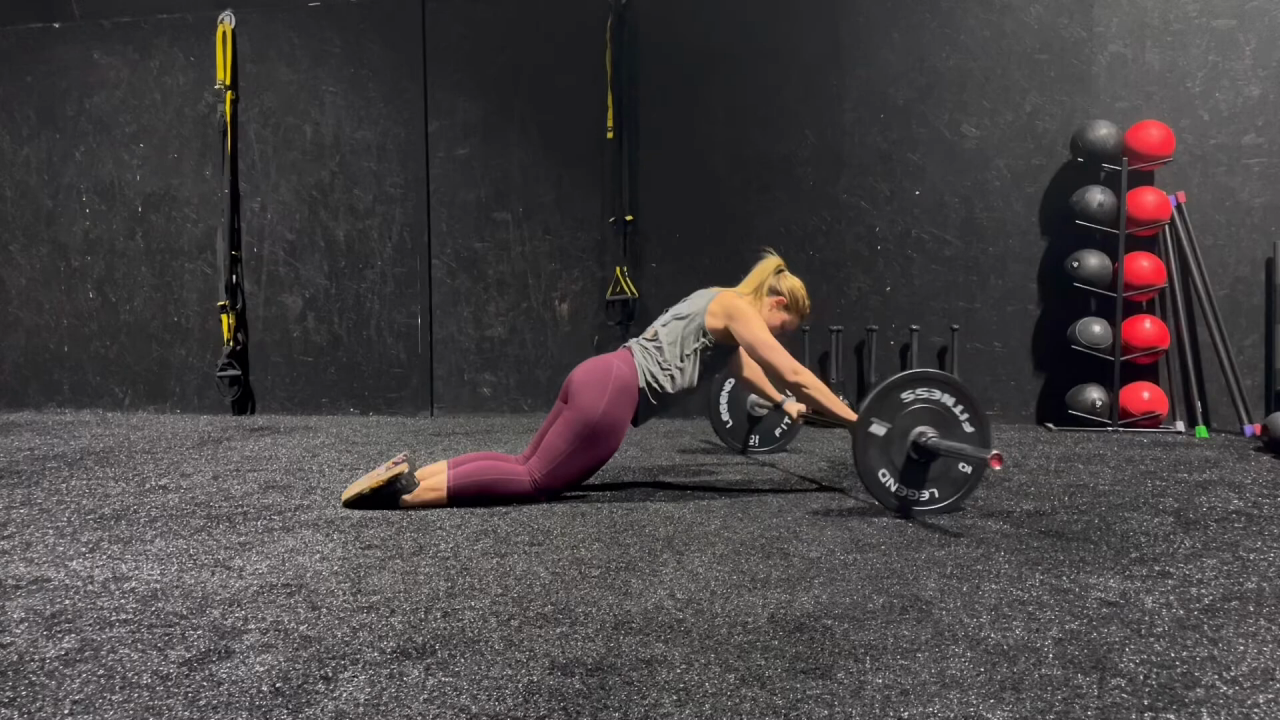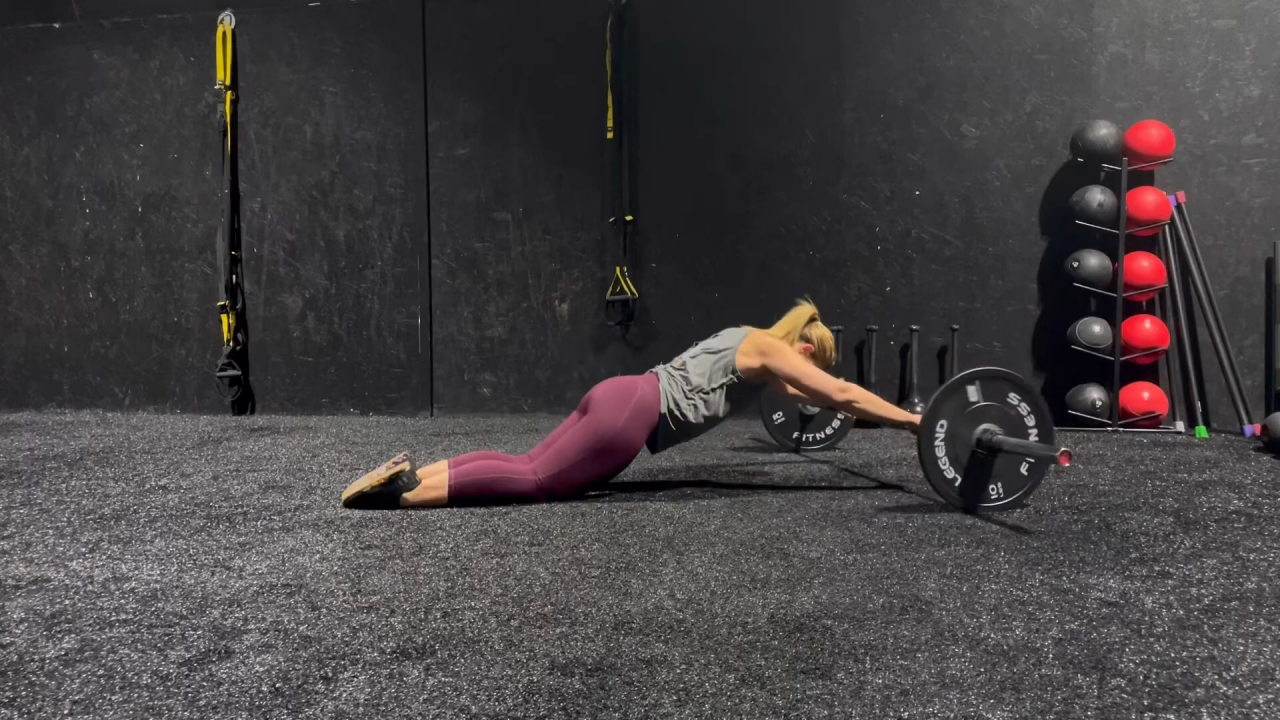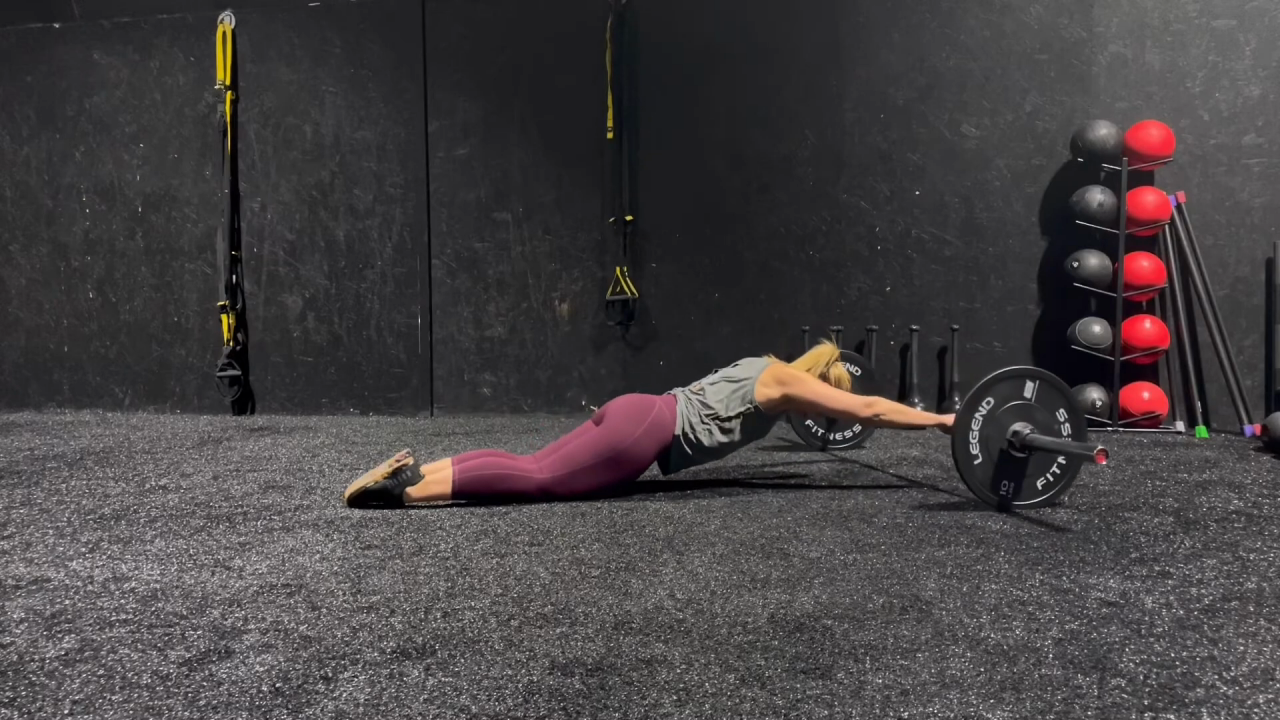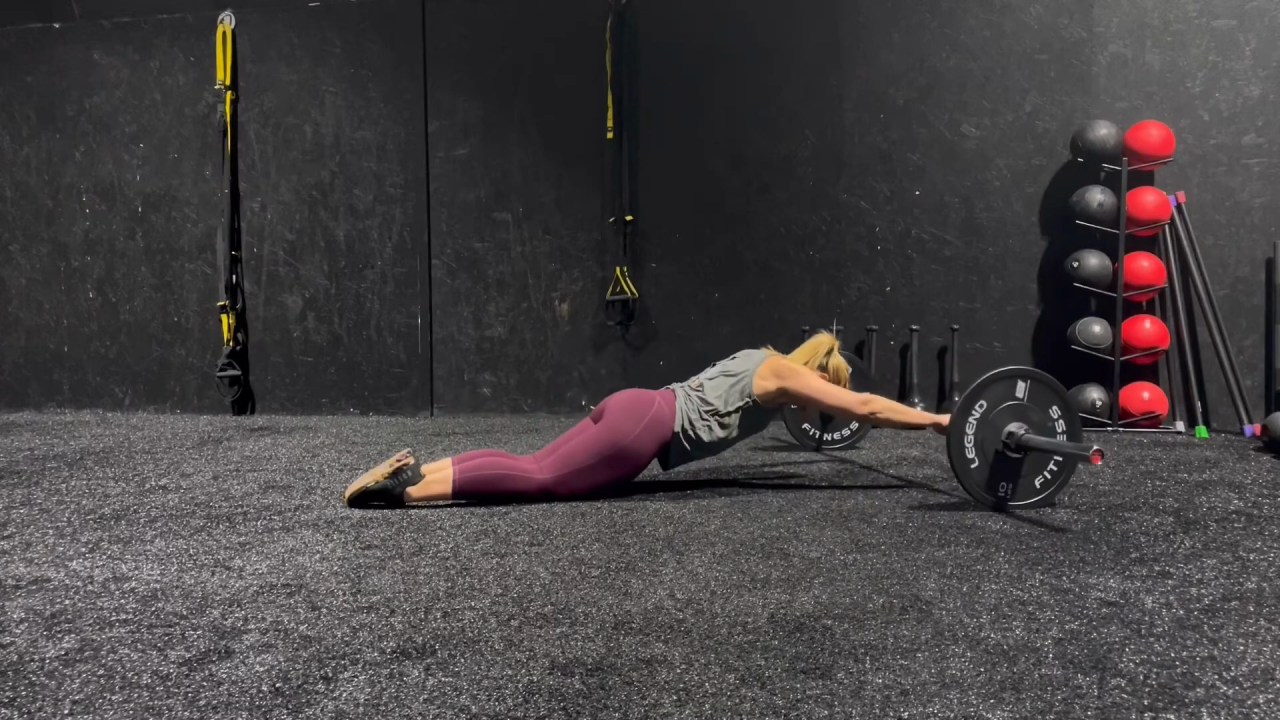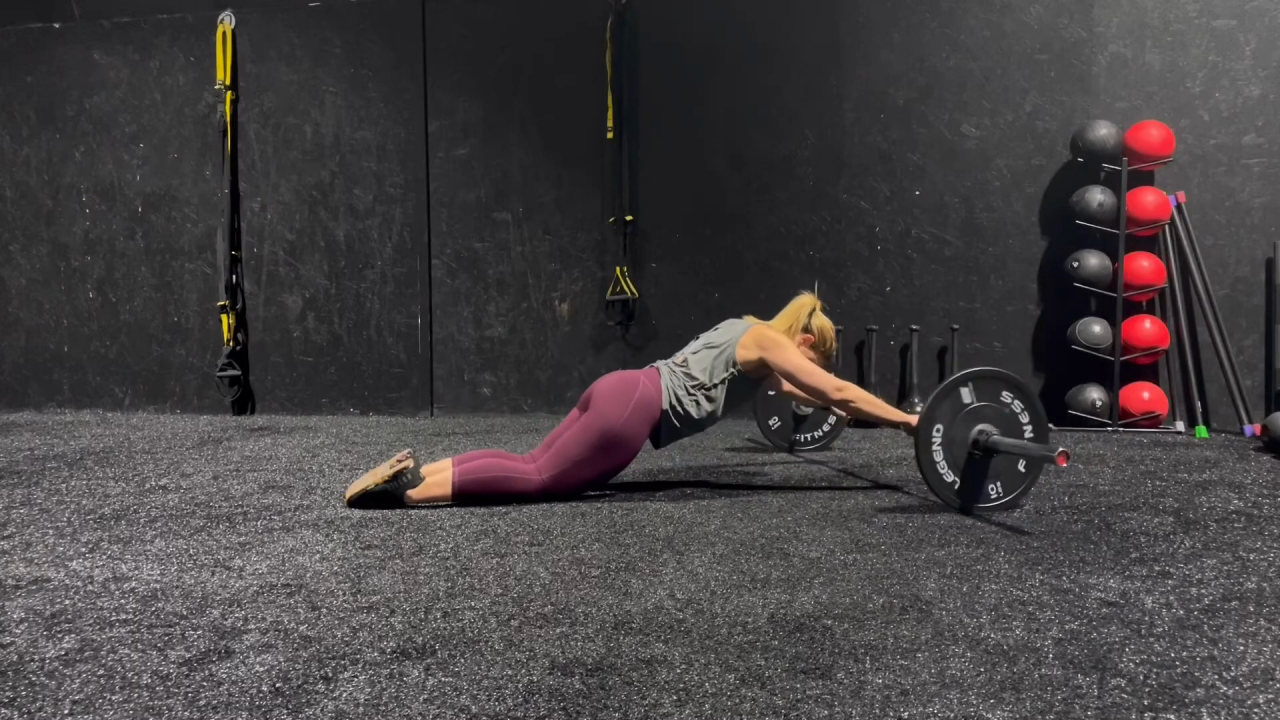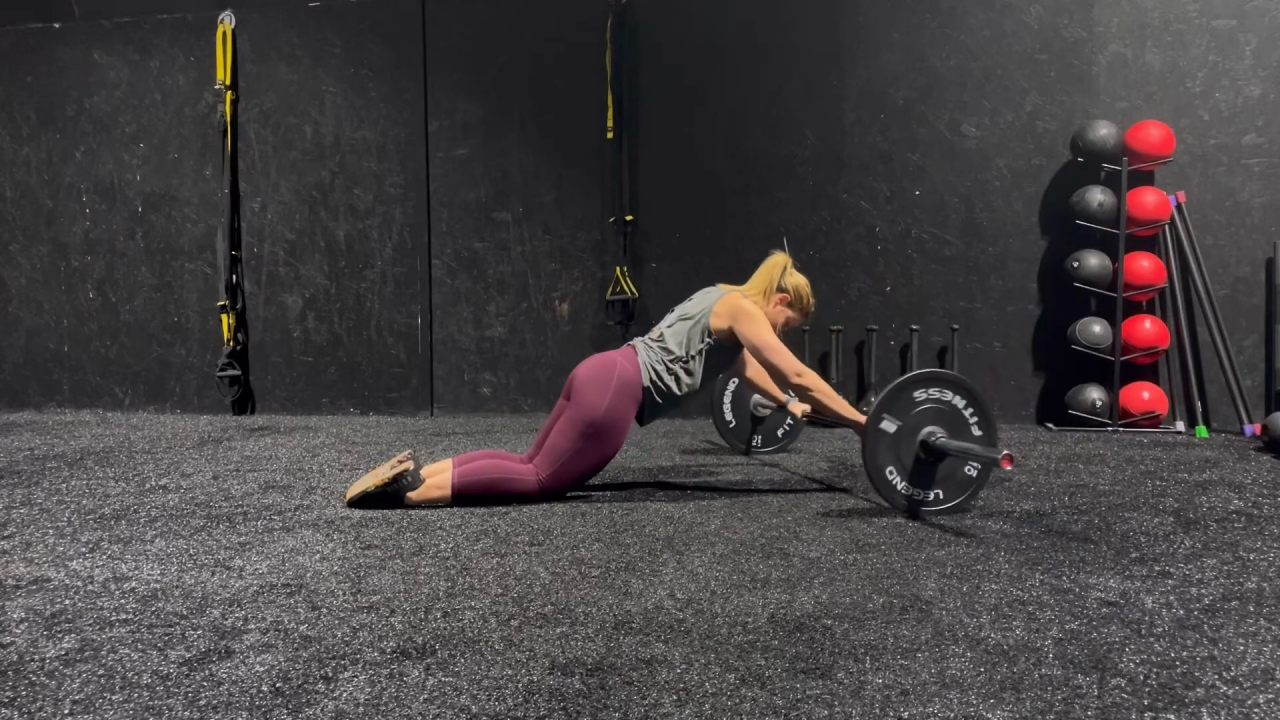
dt=0.4s
person 1, frame 1
left shoulder: (721, 304)
right shoulder: (739, 307)
left elbow: (744, 366)
right elbow: (793, 372)
left wrist: (784, 404)
right wrist: (856, 420)
left hip: (597, 380)
right hip: (612, 392)
left knee: (527, 468)
right knee: (534, 482)
left ankle: (409, 474)
right ankle: (406, 490)
person 1, frame 2
left shoulder: (750, 341)
right shoulder: (769, 350)
left elbow: (792, 389)
right elbow: (838, 391)
left wrist: (846, 409)
right wrist: (909, 420)
left hip: (618, 399)
right hip: (632, 413)
left knee: (529, 469)
right knee: (532, 480)
left ankle: (410, 473)
right ankle: (406, 489)
person 1, frame 3
left shoulder: (768, 367)
right shoulder: (787, 384)
left elbow: (852, 404)
right elbow: (868, 408)
right wrist: (940, 418)
left hip: (632, 415)
right hip: (644, 429)
left knee: (533, 467)
right knee: (535, 477)
left ankle: (411, 469)
right ankle: (406, 486)
person 1, frame 4
left shoulder: (766, 360)
right shoulder: (787, 375)
left elbow: (849, 403)
right elbow: (861, 405)
right wrist: (934, 421)
left hip: (632, 410)
right hip: (645, 425)
left knee: (534, 466)
right knee: (539, 478)
left ankle: (414, 470)
right ankle: (408, 485)
person 1, frame 5
left shoulder: (752, 332)
right shoulder: (771, 341)
left elbow: (783, 384)
right elbow: (838, 388)
left wrist: (829, 410)
right wrist: (904, 419)
left hip: (619, 393)
right hip: (633, 407)
left knee: (535, 465)
right knee: (538, 479)
left ankle: (414, 471)
right ankle: (409, 487)
person 1, frame 6
left shoulder: (727, 300)
right shoulder: (744, 309)
left elbow: (747, 366)
right elbow: (798, 374)
left wrist: (787, 405)
right wrist: (858, 420)
left hip: (602, 377)
right hip: (615, 388)
left knee: (532, 464)
right knee: (541, 481)
left ankle: (415, 471)
right ankle: (412, 487)
